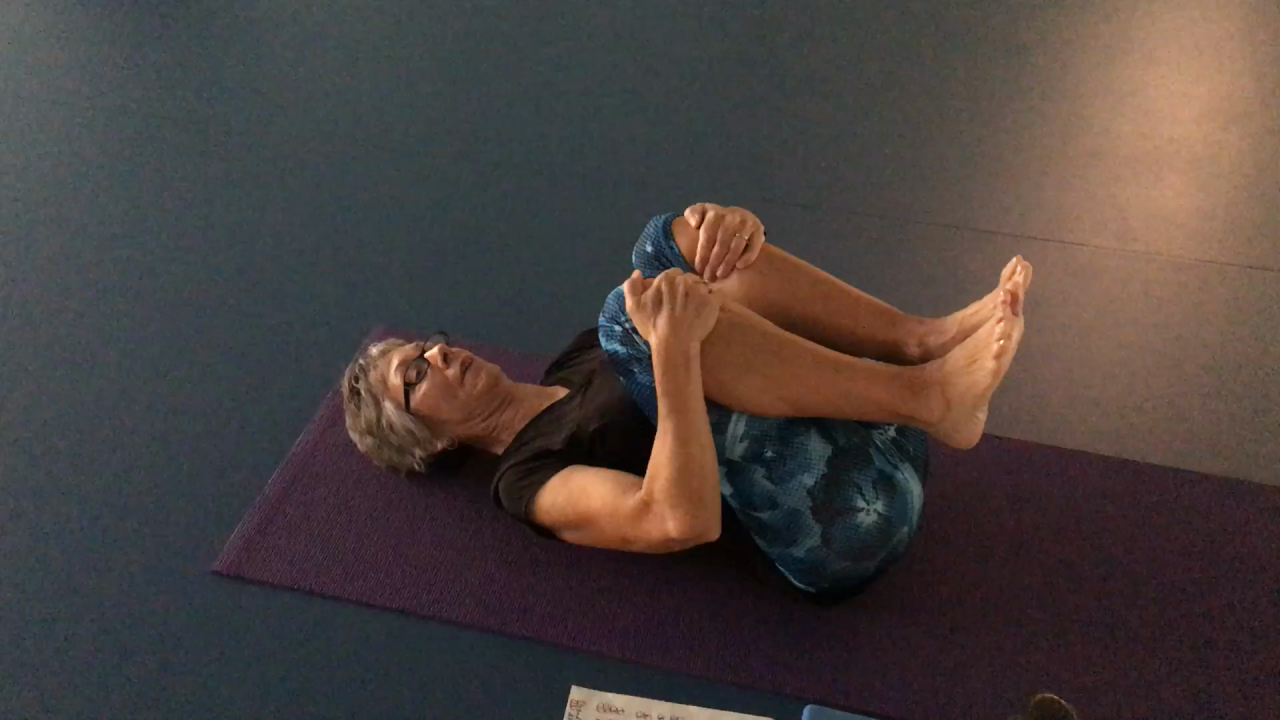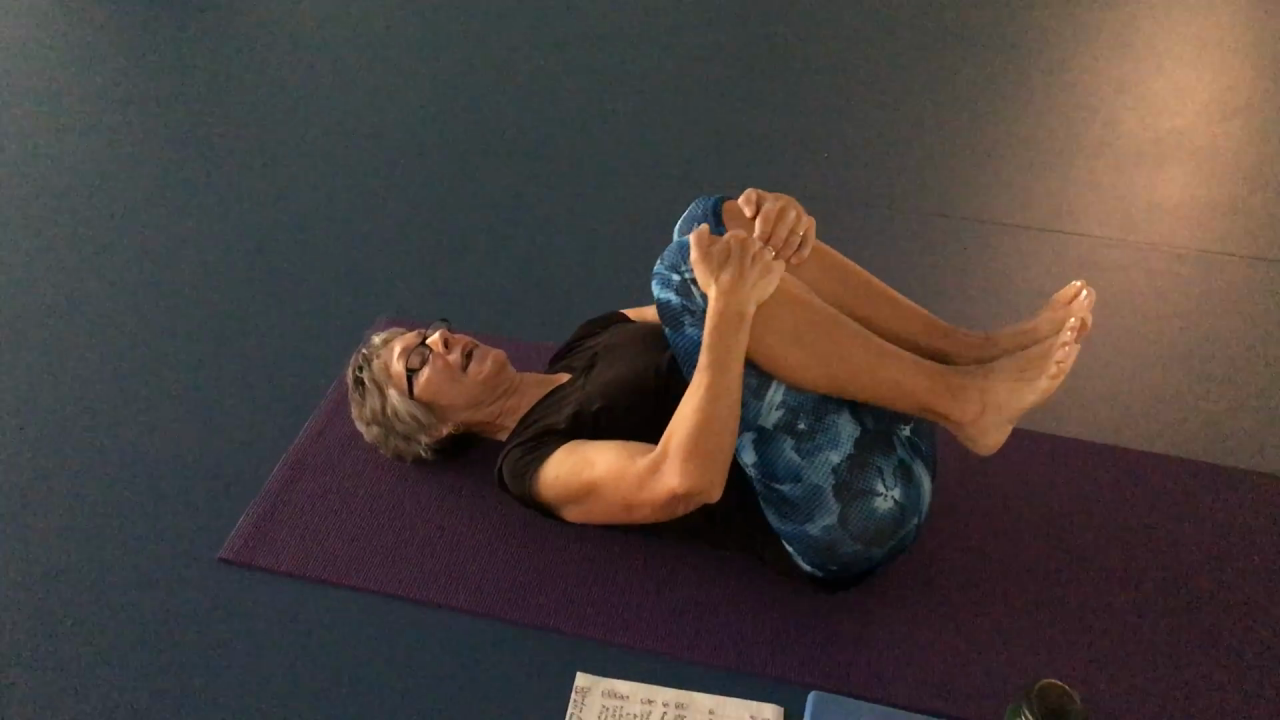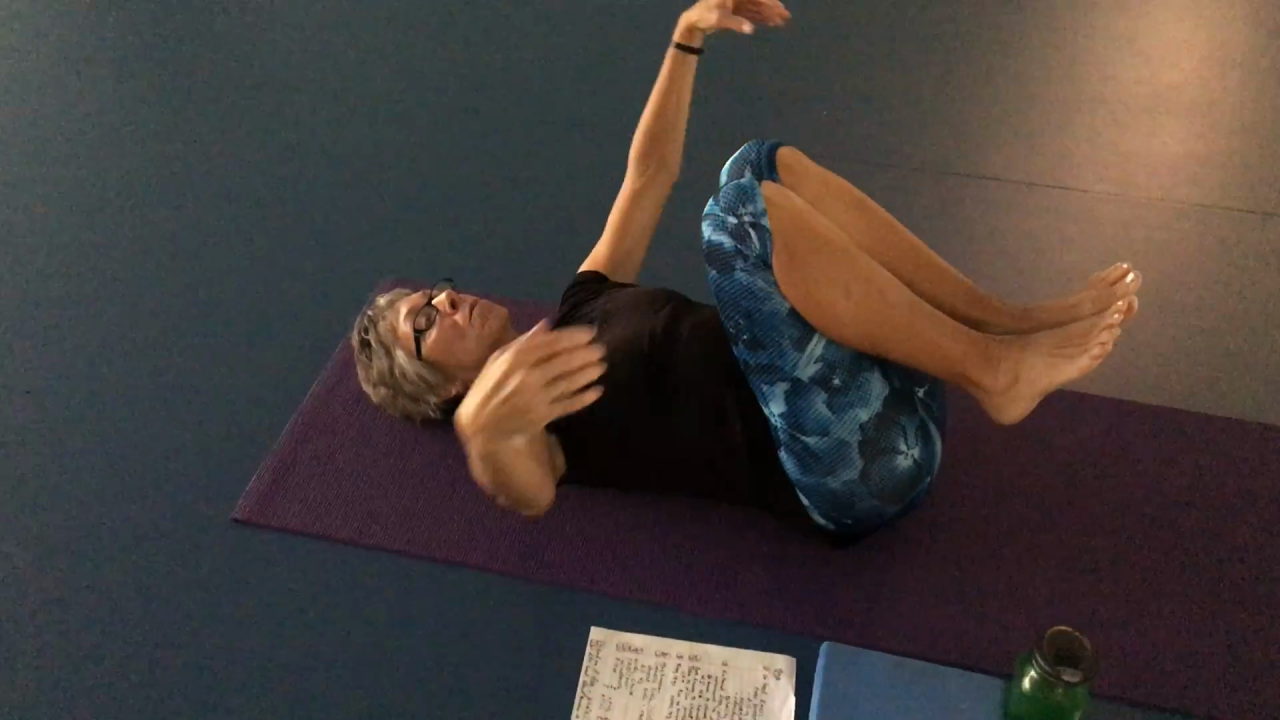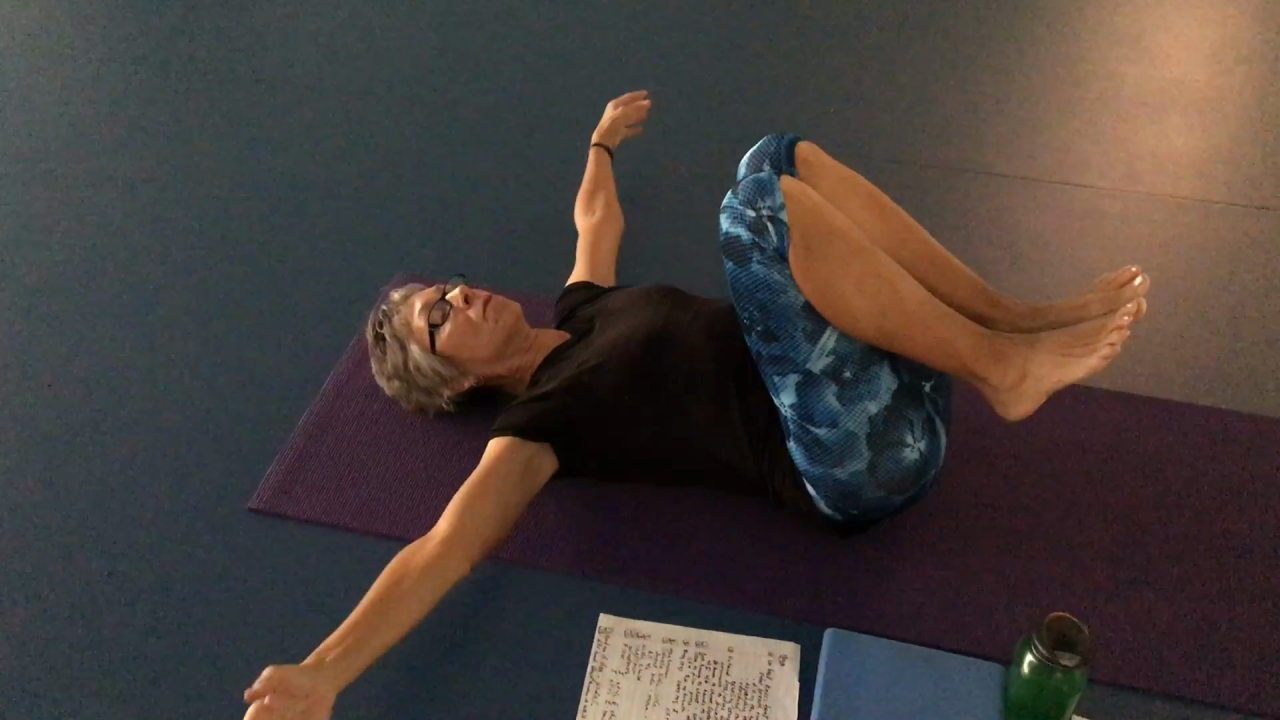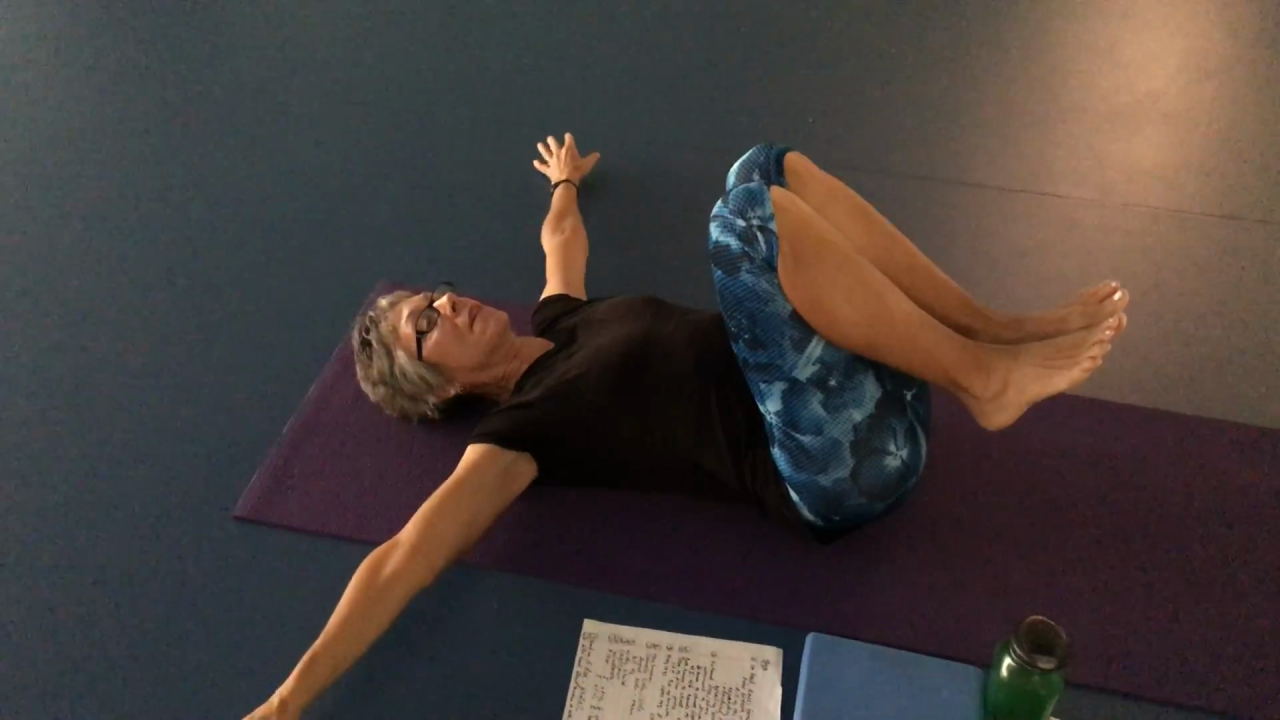
dt=1s
person 1, frame 1
left shoulder: (584, 357)
right shoulder: (529, 480)
right elbow: (686, 521)
left wrist: (732, 229)
right wrist: (672, 348)
left hip: (870, 445)
right hip: (844, 525)
left knee: (676, 241)
right knee: (634, 323)
left ankle: (923, 341)
right ankle: (932, 396)
person 1, frame 2
left shoulder: (591, 338)
right shoulder: (536, 465)
left elbow: (746, 293)
right elbow: (686, 482)
left wrist: (774, 218)
right wrist: (729, 306)
left hip: (881, 442)
right hip: (847, 515)
left knee: (716, 223)
right knee: (693, 268)
left ankle: (968, 352)
right ankle: (965, 401)
person 1, frame 3
left shoulder: (584, 305)
right shoulder: (537, 417)
left elbow: (650, 174)
right elbow: (526, 489)
right wrist: (486, 428)
left hip: (890, 407)
right hip: (856, 471)
left knee: (763, 168)
right knee: (745, 214)
left ankle: (1007, 324)
right ankle: (994, 372)
person 1, frame 4
left shoulder: (579, 312)
right shoulder: (537, 424)
left elbow: (598, 216)
right elbow: (441, 550)
left hip: (888, 397)
right hip: (855, 461)
left knee: (781, 162)
right knee: (762, 211)
left ankle: (1016, 320)
right ankle: (1004, 370)
person 1, frame 5
left shoulder: (557, 321)
right shoulder: (516, 431)
left elbow: (563, 236)
right elbow: (404, 560)
left wrist: (565, 182)
left hip: (872, 409)
right hip: (840, 468)
left knee: (770, 169)
right knee: (750, 218)
left ankle: (1001, 331)
right ankle: (988, 378)
